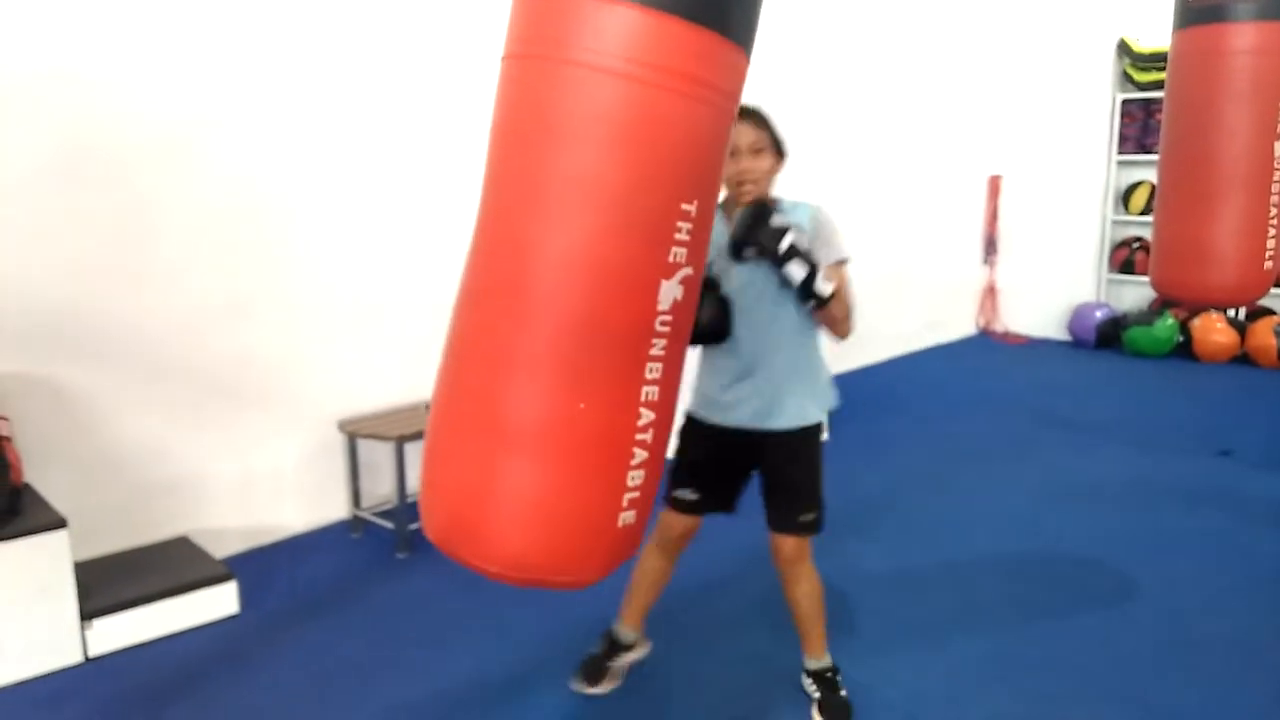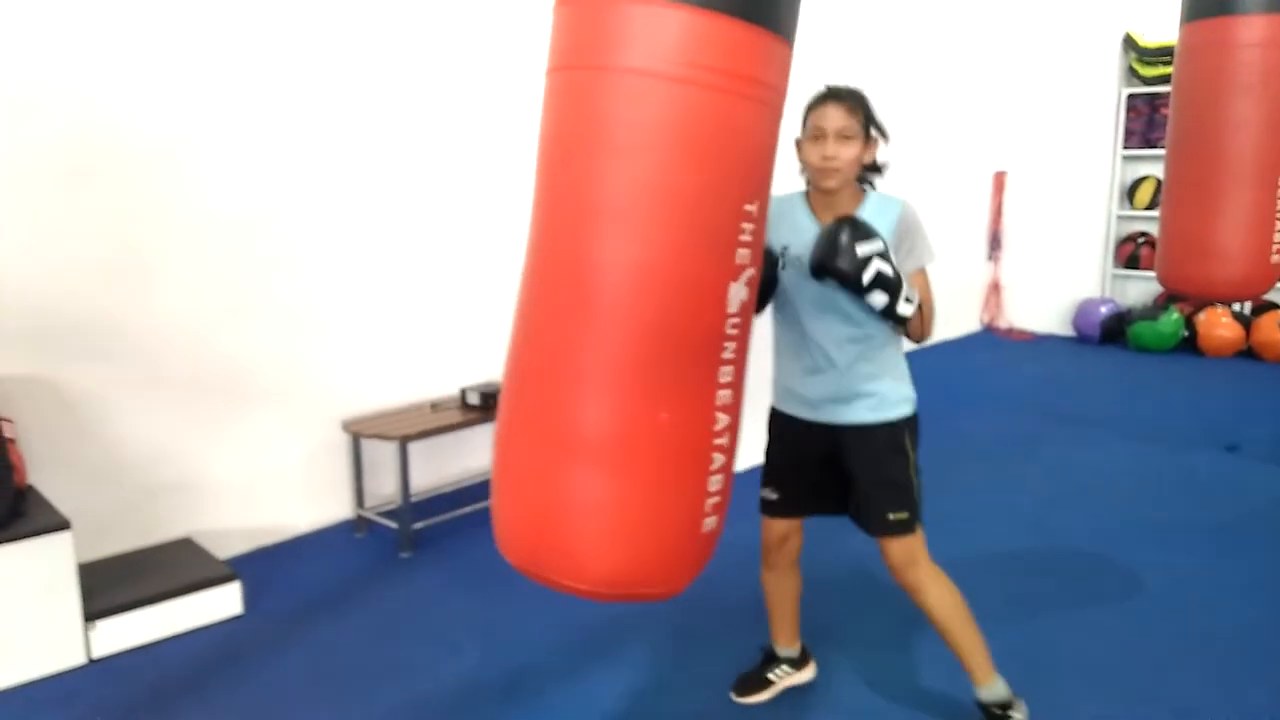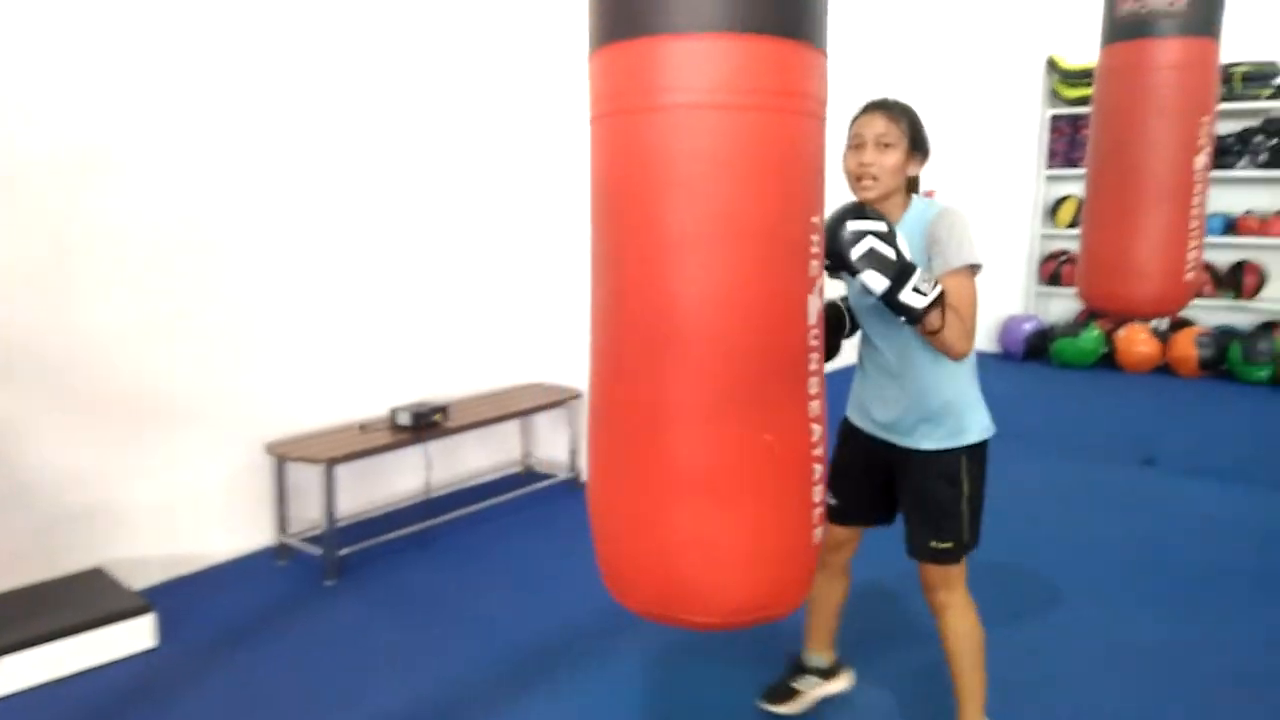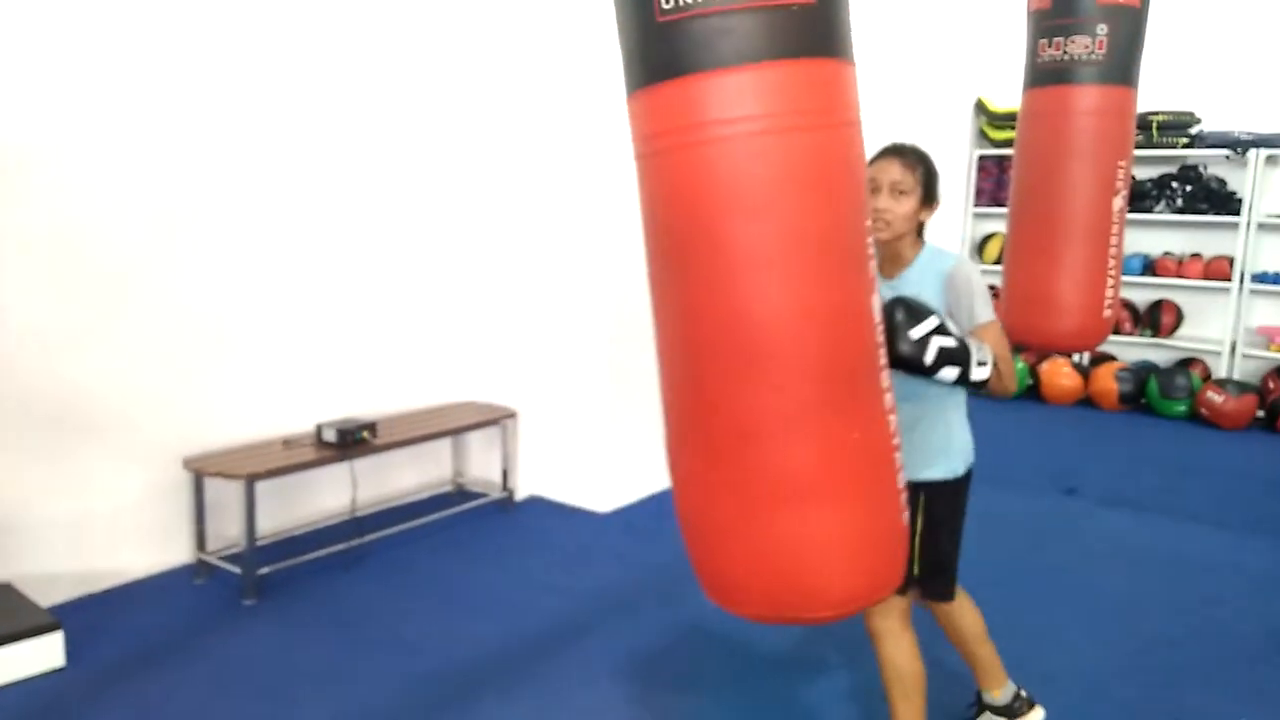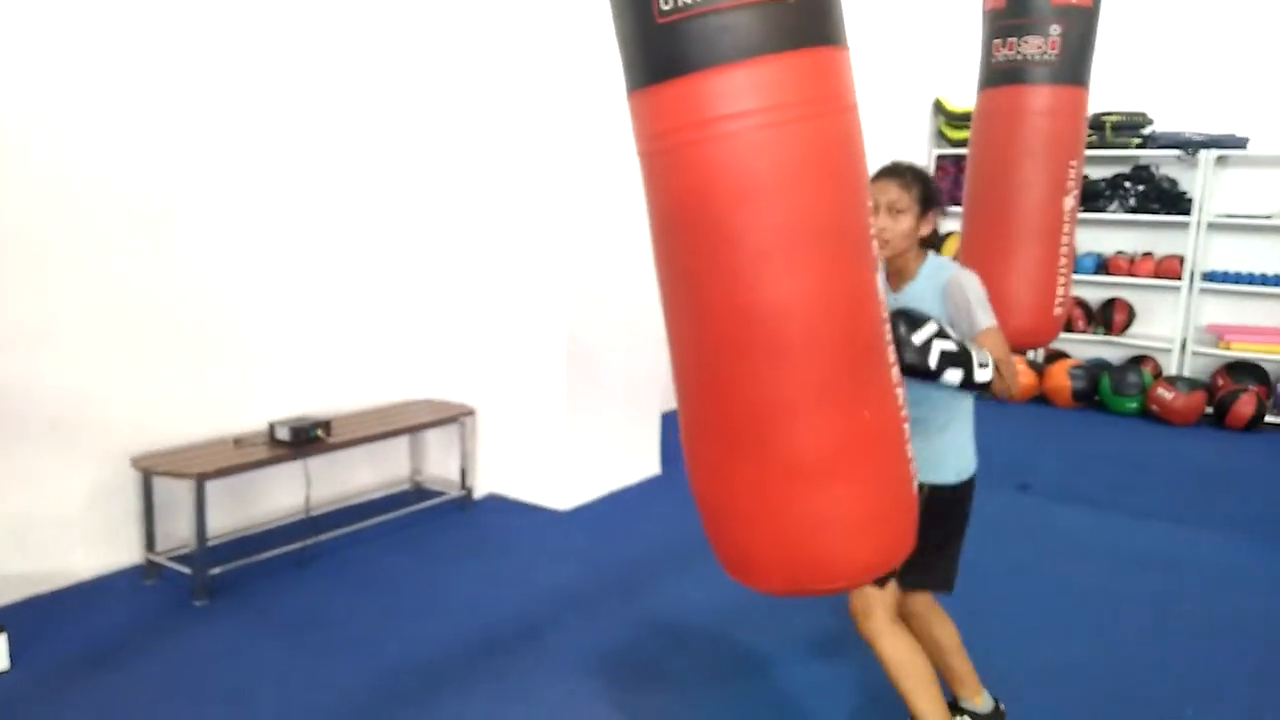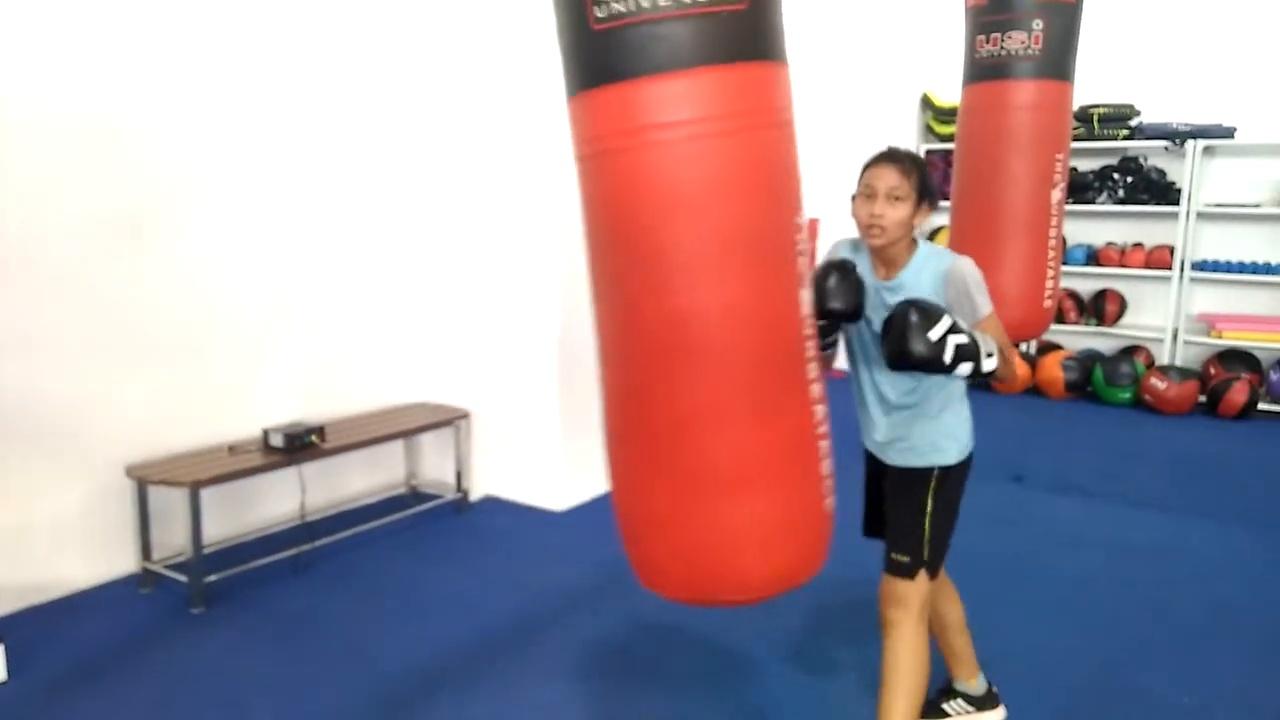
dt=0.3s
person 1, frame 1
left shoulder: (808, 222)
left elbow: (840, 323)
left wrist: (795, 258)
right wrist: (690, 316)
left hip: (789, 413)
right hip: (716, 411)
left knee: (790, 551)
right knee: (671, 531)
left ankle: (819, 668)
right ankle: (624, 637)
person 1, frame 2
left shoulder: (896, 217)
right shoulder: (776, 216)
left elbow: (920, 328)
right elbow: (748, 299)
left wrist: (878, 278)
left hip: (875, 412)
right hip: (798, 408)
left knee: (906, 560)
right knee: (777, 539)
right ankle: (787, 656)
person 1, frame 3
left shoulder: (943, 224)
right shoulder: (840, 231)
left elbow: (957, 341)
left wrist: (890, 270)
right wrist: (823, 327)
left hip: (944, 434)
right hip: (868, 421)
left knee: (941, 583)
right knee: (831, 544)
right ankle: (820, 664)
person 1, frame 4
left shoulder: (953, 275)
left elbow: (1006, 378)
left wrist: (949, 353)
left hip: (931, 468)
left knee: (885, 612)
right knee: (933, 594)
person 1, frame 5
left shoulder: (955, 285)
left elbow: (1007, 380)
left wrist: (948, 358)
left hip: (936, 472)
left knee: (869, 604)
right knee: (910, 600)
person 1, frame 6
left shoulder: (953, 272)
right shoulder: (842, 261)
left elbow: (1005, 365)
right elbow: (819, 361)
left wrist: (961, 350)
right wrist: (824, 323)
left hip: (932, 453)
right hip: (880, 444)
left knee: (901, 600)
right knee: (922, 573)
